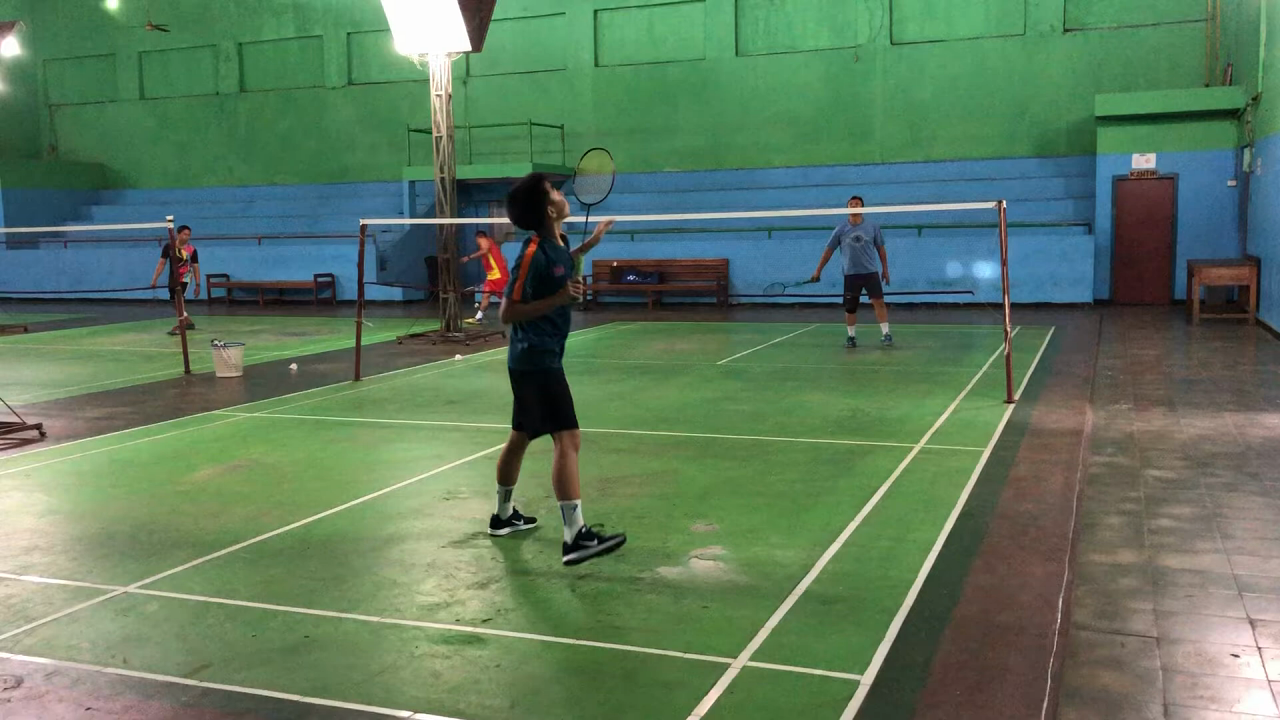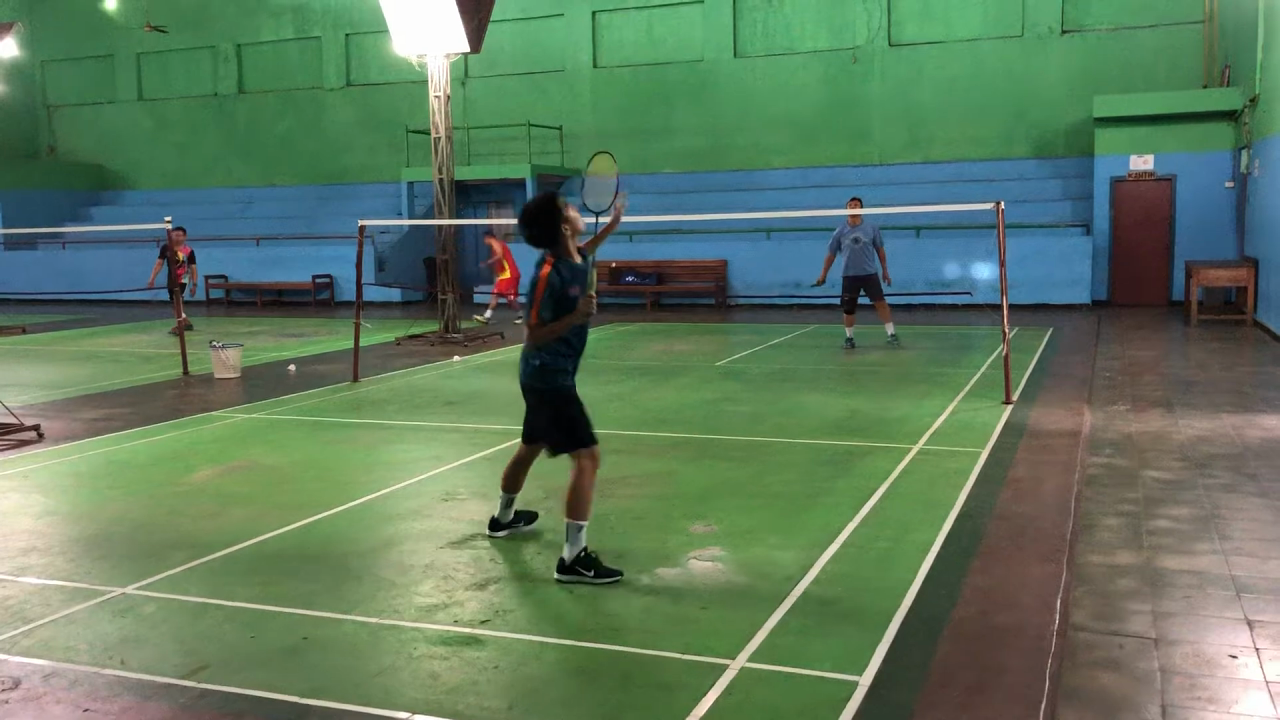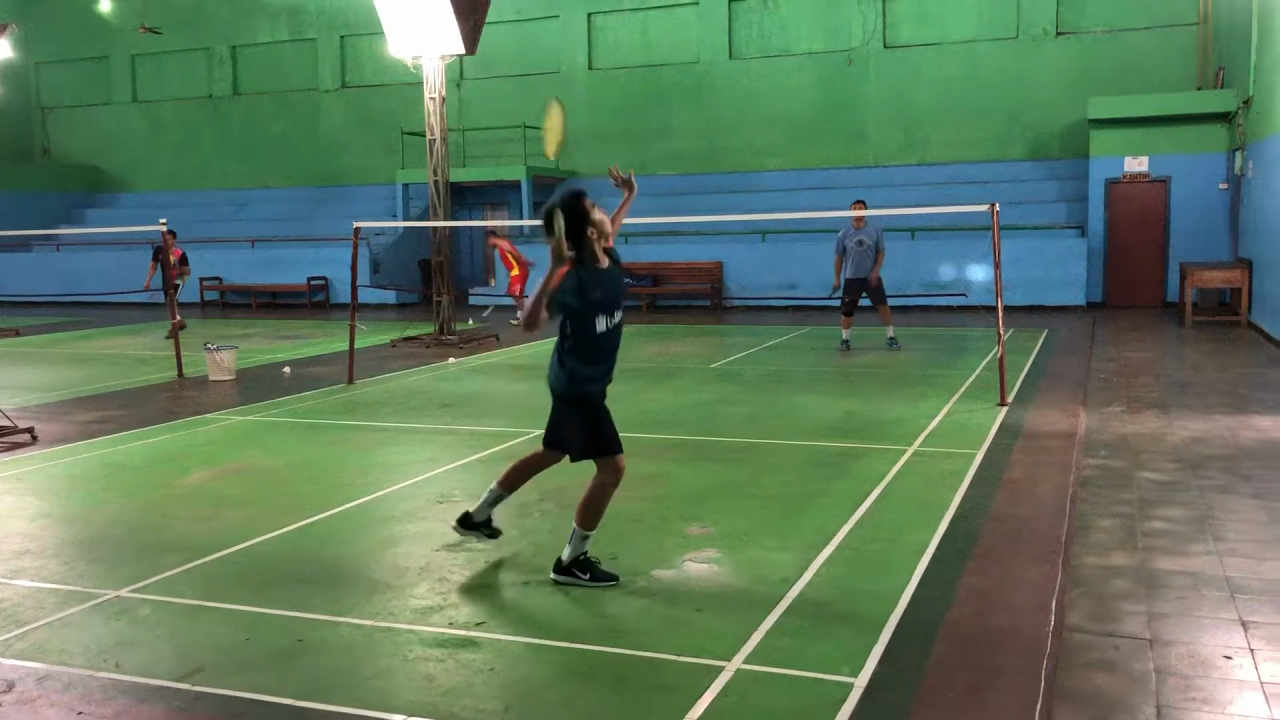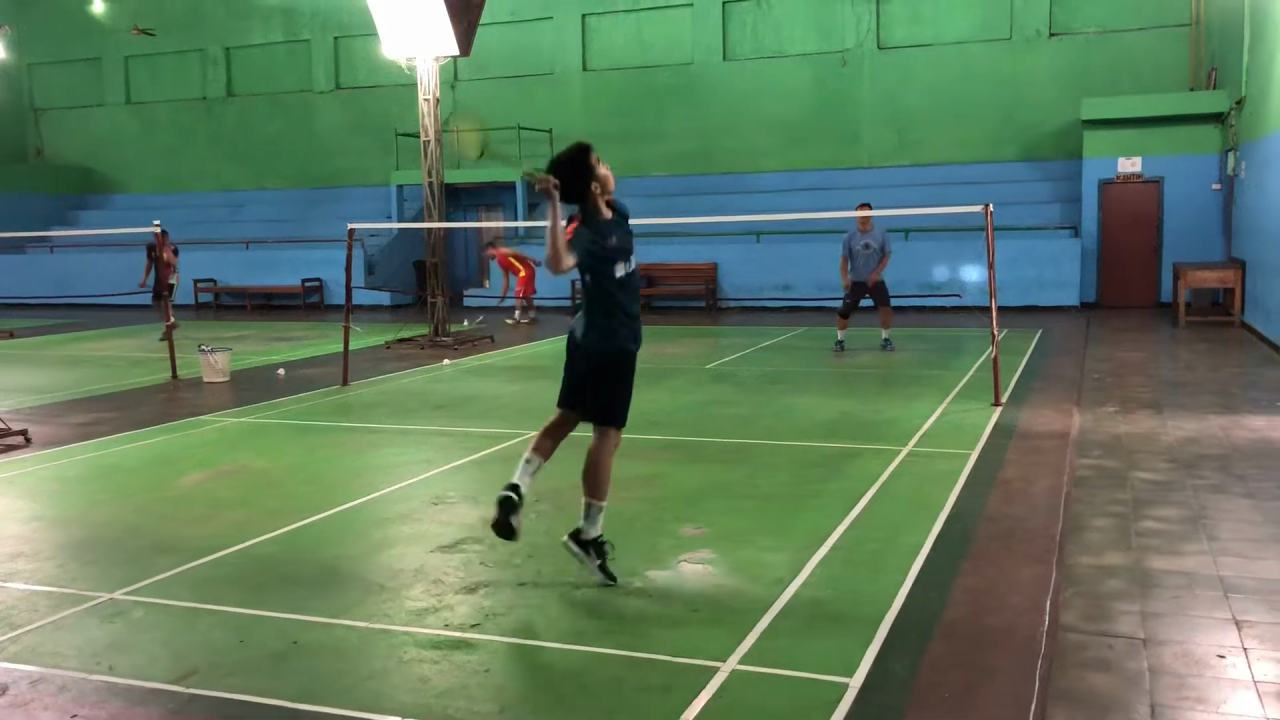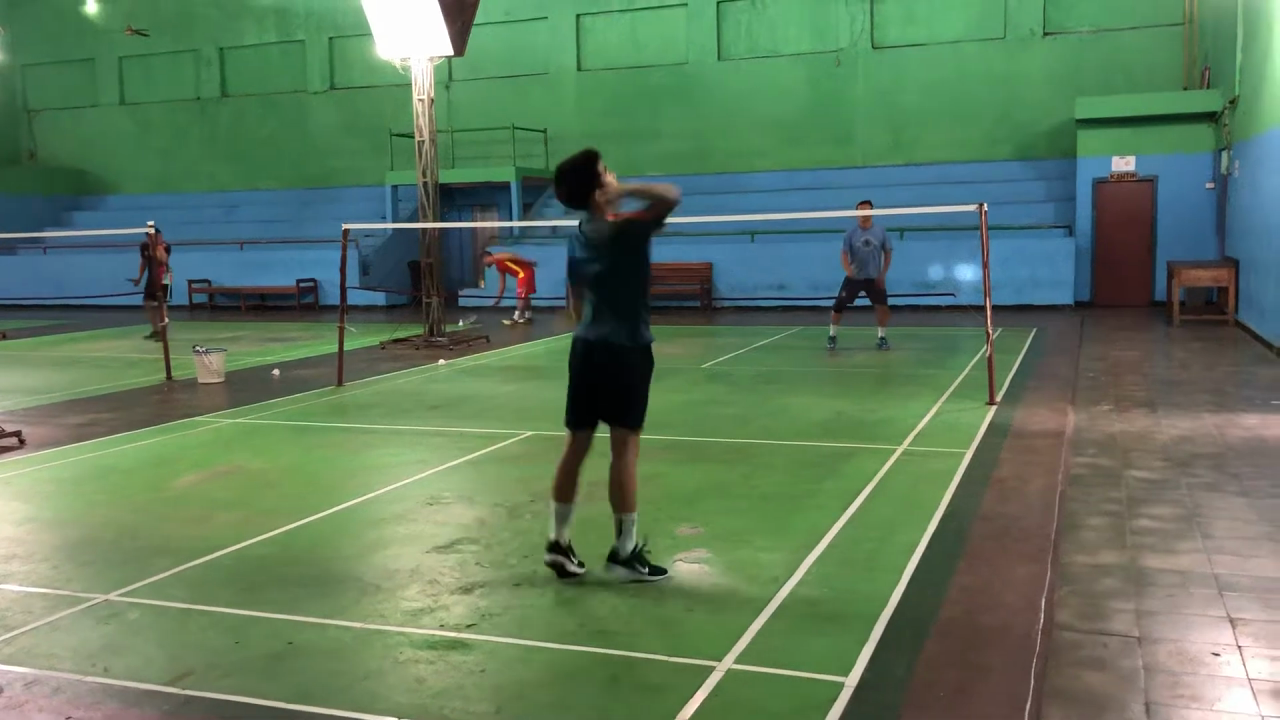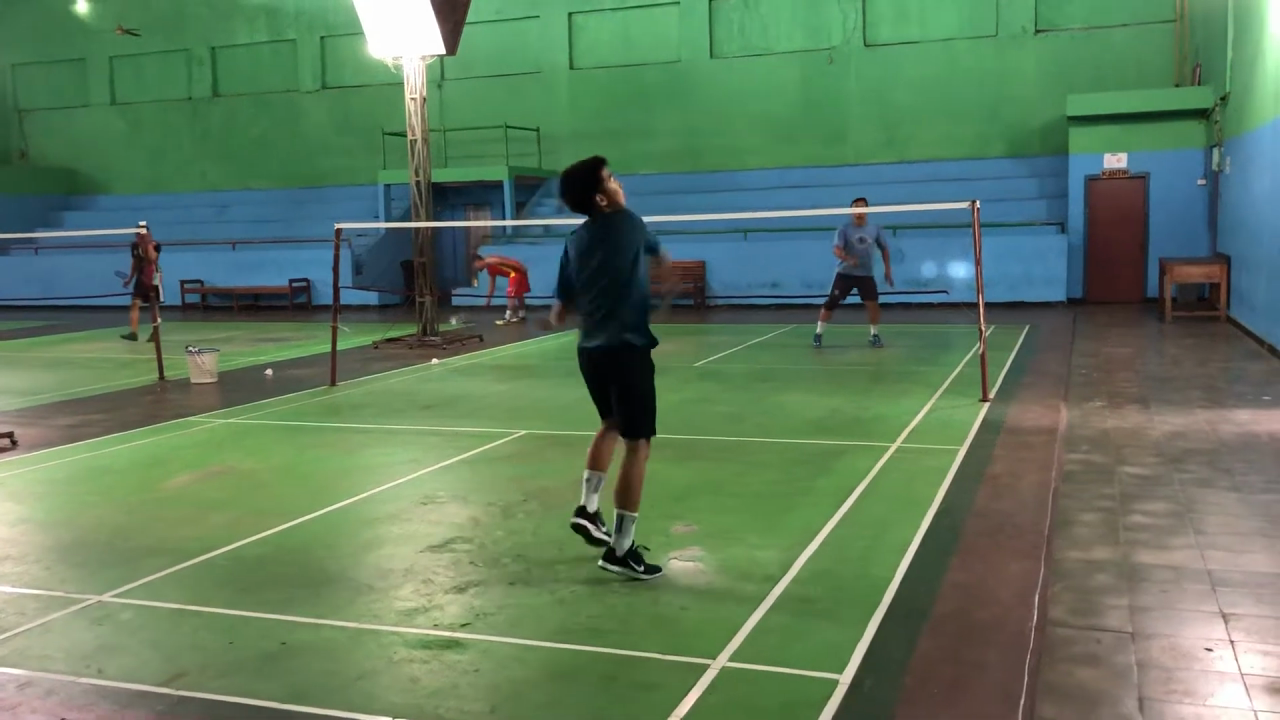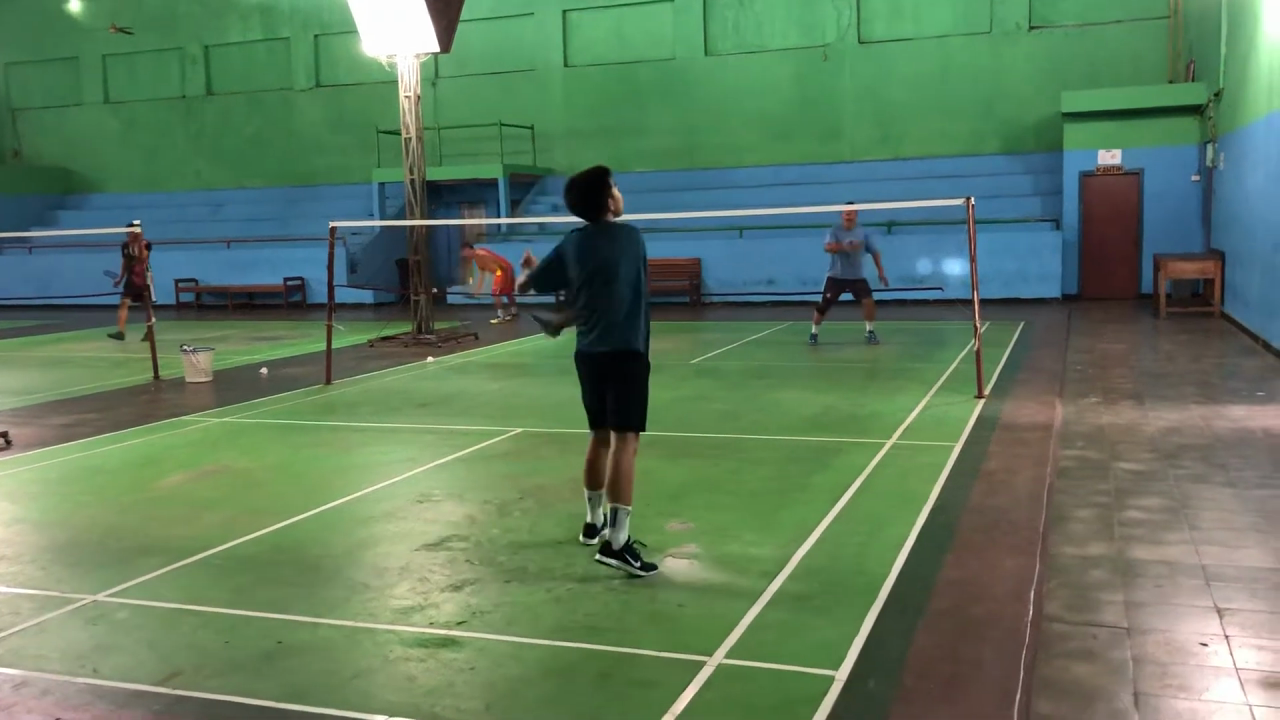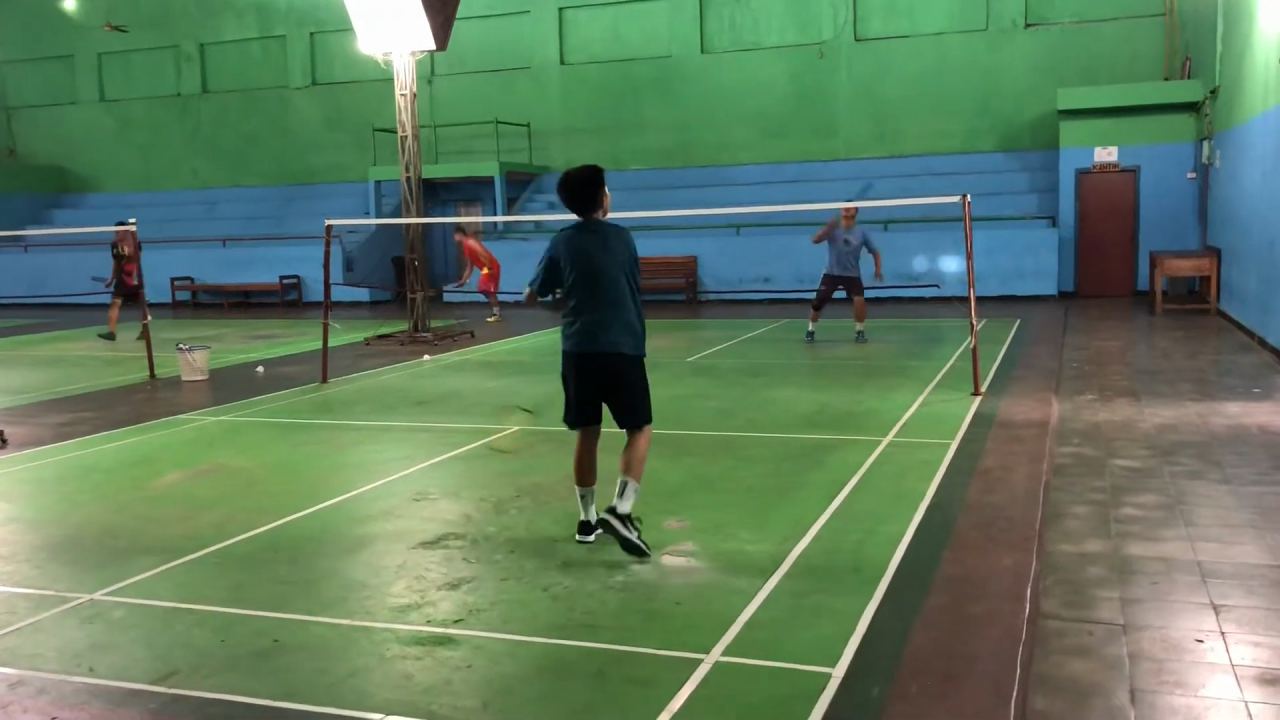
dt=0.2s
person 1, frame 1
left shoulder: (554, 245)
right shoulder: (534, 254)
right elbow: (508, 314)
left wrist: (589, 244)
right wrist: (558, 299)
left hip: (535, 359)
right hip: (536, 360)
left knee: (520, 437)
right knee: (567, 439)
left ankle: (503, 515)
right ankle: (576, 537)
person 1, frame 2
left shoulder: (573, 258)
right shoulder: (549, 274)
right elbow: (533, 339)
left wrist: (613, 223)
right wrist: (575, 317)
left hip: (551, 377)
right hip: (547, 379)
left knee: (531, 447)
right knee: (586, 457)
left ankle: (504, 517)
right ankle: (574, 559)
person 1, frame 3
left shoulder: (610, 261)
right shoulder: (572, 277)
left elbow: (611, 224)
right elbow: (529, 324)
left wrist: (627, 197)
right wrist: (556, 271)
left hip: (581, 382)
right hip: (578, 388)
left knee: (549, 455)
right knee: (612, 468)
left ankle: (481, 513)
right ankle: (571, 560)
person 1, frame 4
left shoulder: (615, 213)
right shoulder: (582, 230)
right elbow: (557, 264)
right wrist: (554, 205)
left hip: (589, 339)
right hip: (610, 344)
left knee: (563, 420)
right knee: (607, 436)
left ankle: (515, 492)
right ankle: (587, 534)
person 1, frame 5
left shoulder: (580, 242)
right shoulder: (616, 232)
right elbow: (669, 198)
right wrist: (628, 192)
left hip: (587, 346)
right hip: (623, 351)
left knee: (578, 443)
right knee: (625, 444)
left ankle: (559, 543)
right ankle: (626, 551)
person 1, frame 6
left shoulder: (575, 244)
right shoulder: (628, 224)
left elbow: (560, 313)
right elbow: (663, 270)
left wrist: (555, 317)
right wrist: (670, 278)
left hip: (591, 350)
right hip: (628, 347)
left knee: (611, 425)
right knee: (636, 443)
left ankle: (588, 508)
right ankle: (622, 548)
person 1, frame 7
left shoulder: (570, 245)
right shoulder: (631, 236)
left elbow: (524, 287)
left wrist: (530, 269)
left hip: (590, 352)
right hip: (627, 350)
left knee: (600, 436)
right knee: (626, 441)
left ankle: (593, 522)
right ankle: (617, 542)
person 1, frame 8
left shoulder: (560, 243)
right shoulder: (621, 238)
left elbow: (533, 297)
left wrist: (555, 286)
left hip: (578, 351)
right hip: (622, 349)
left knee: (586, 435)
right knee: (640, 433)
left ankle: (587, 519)
right ankle: (621, 509)
